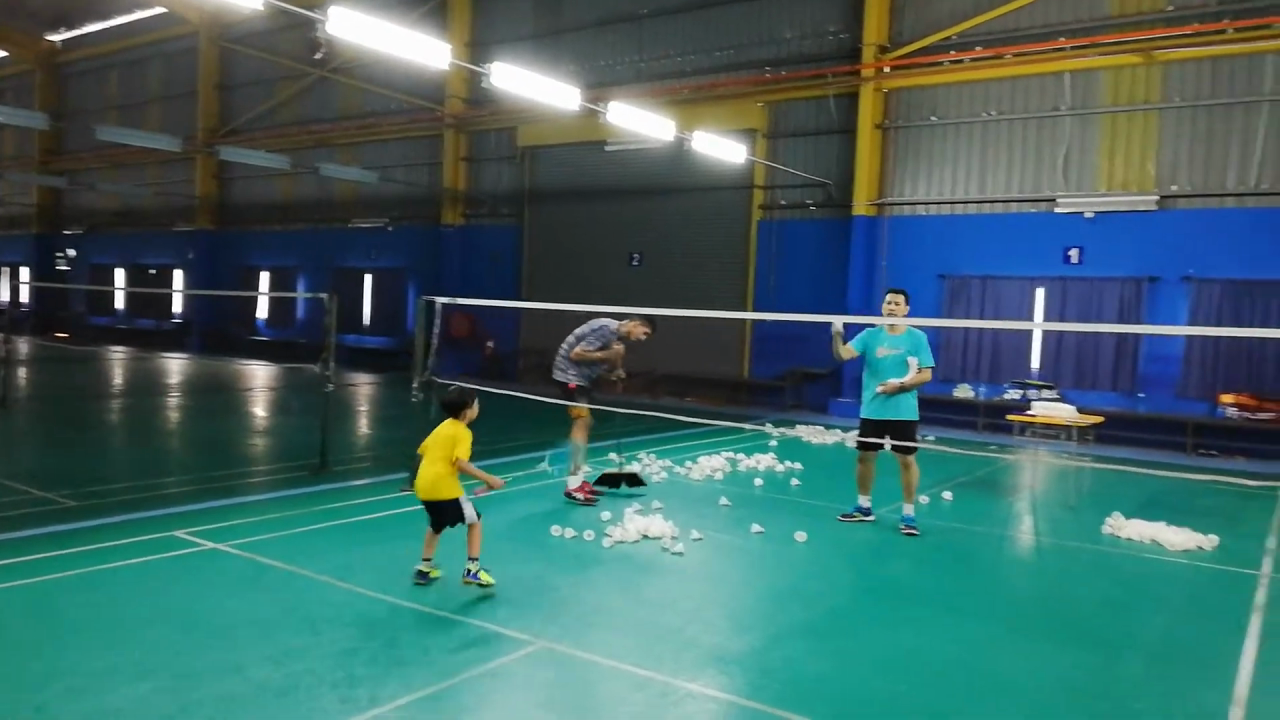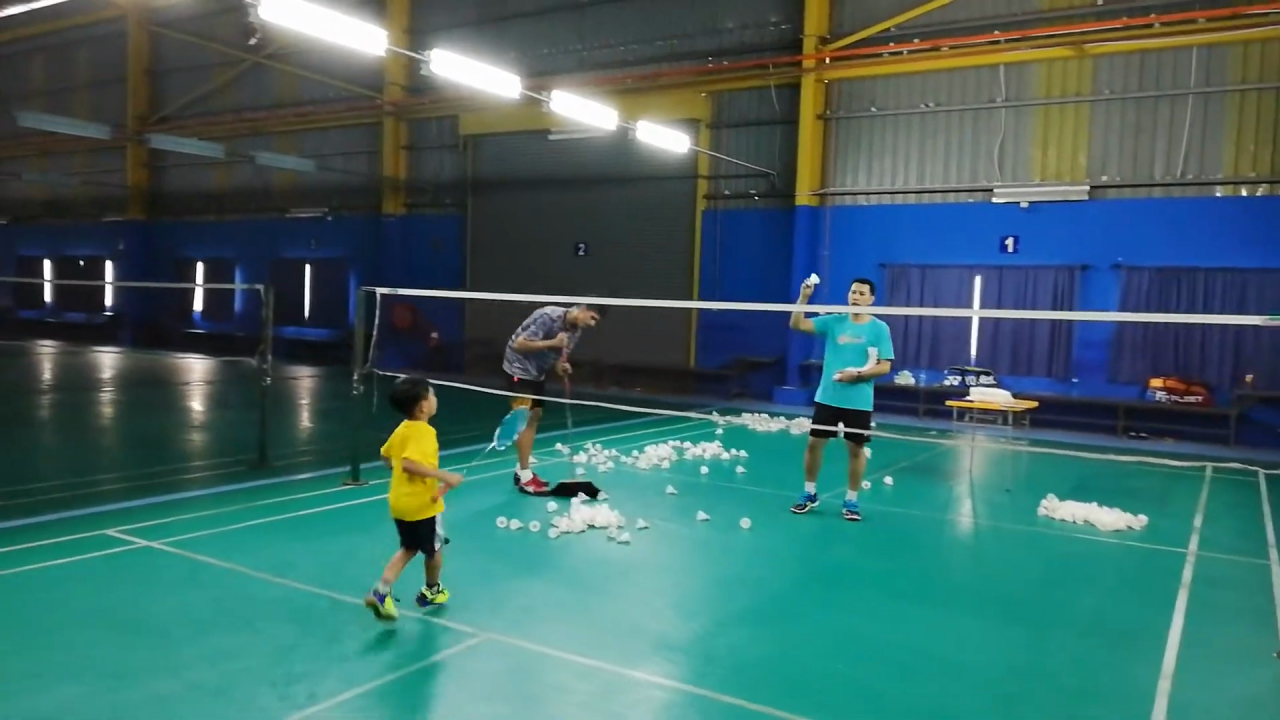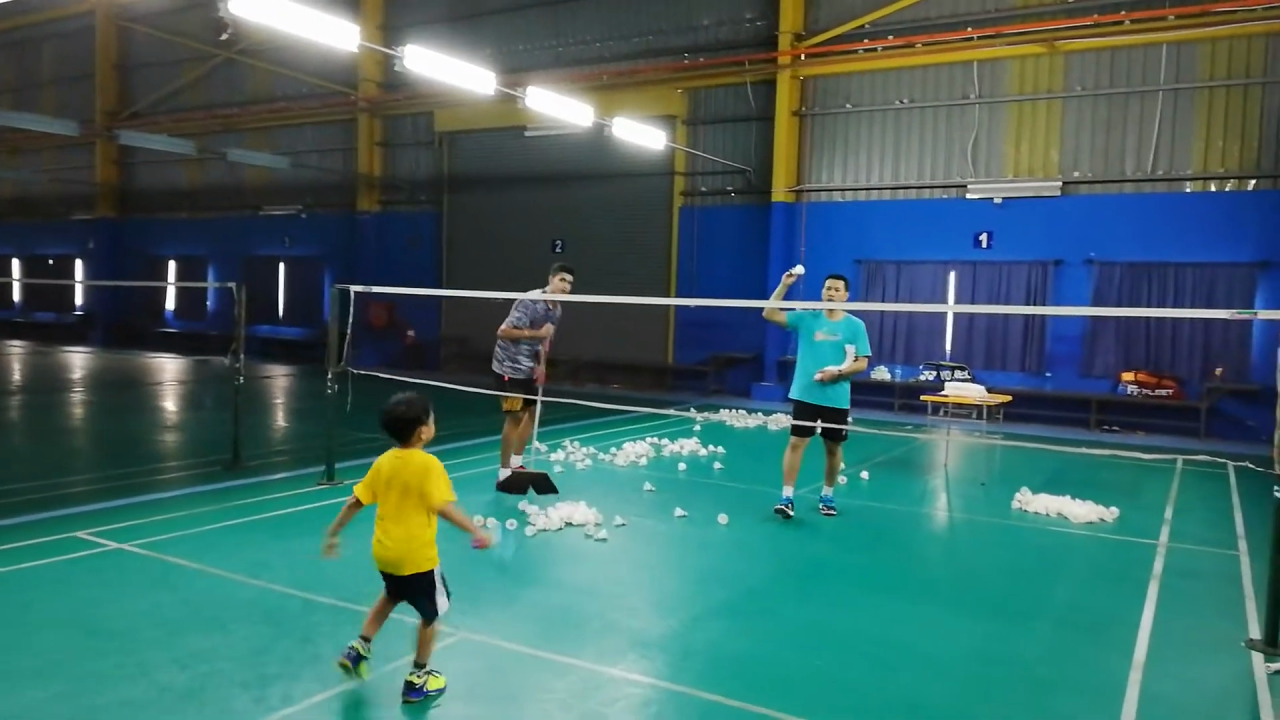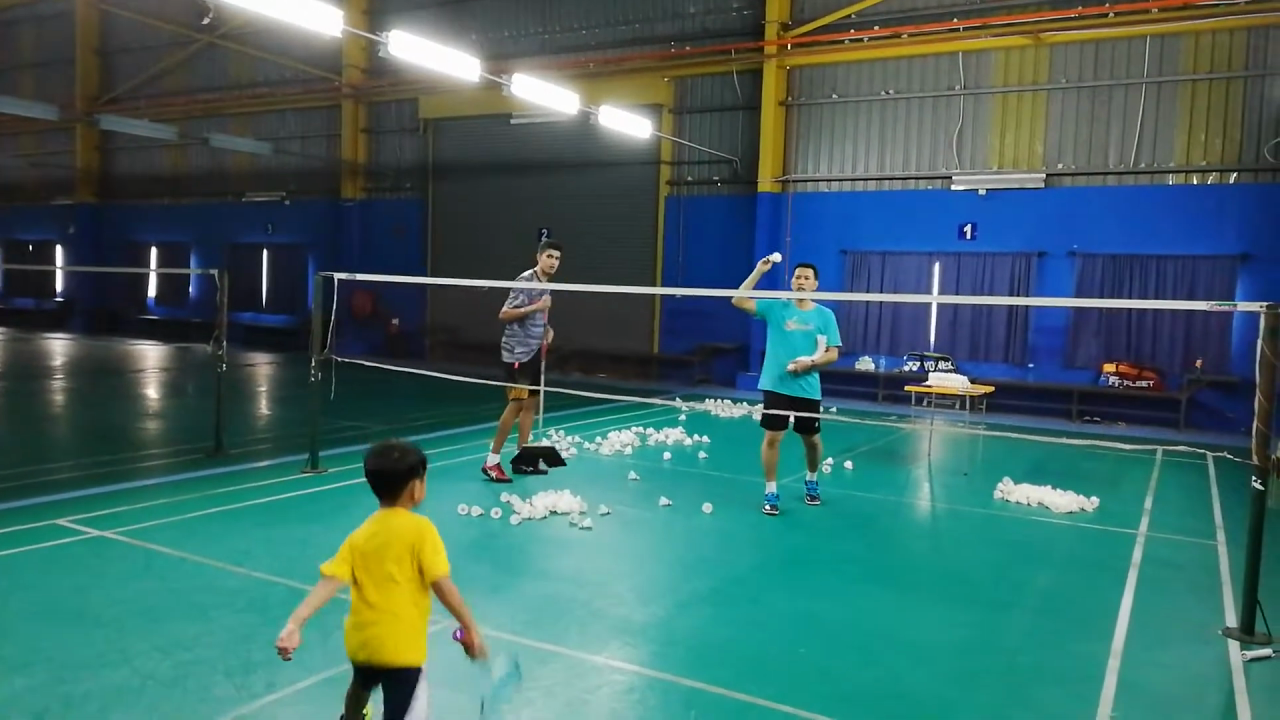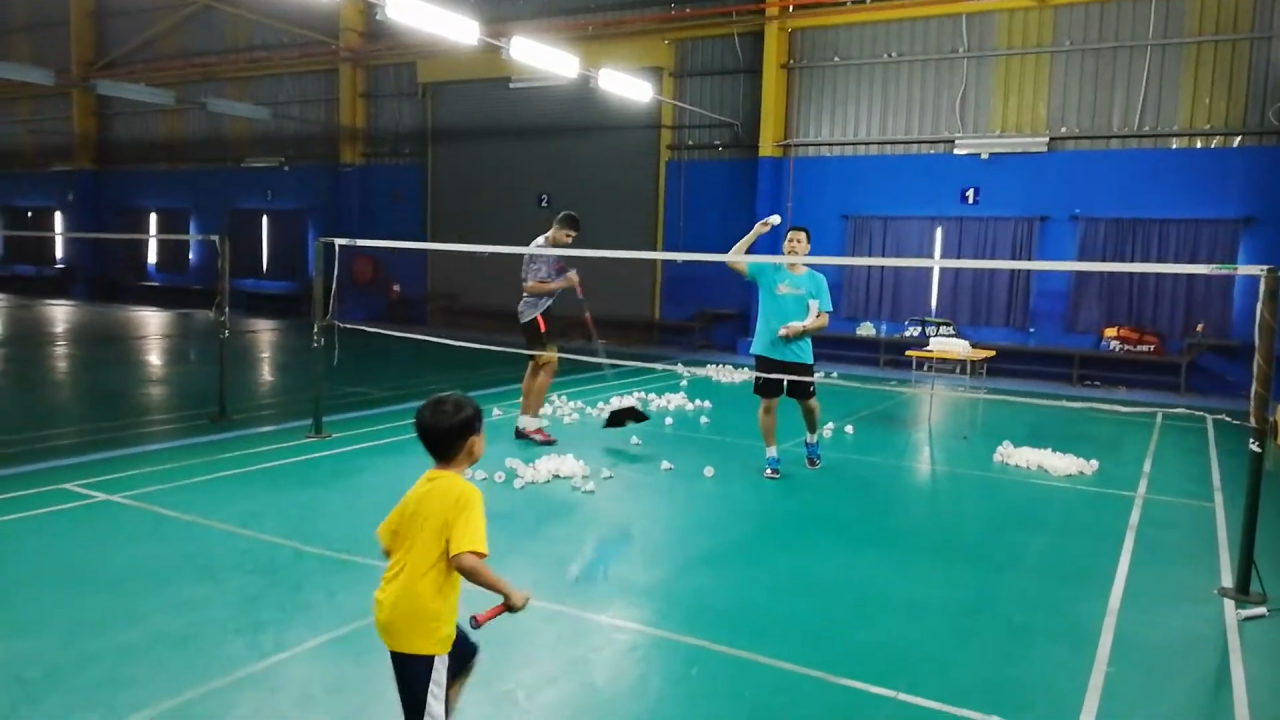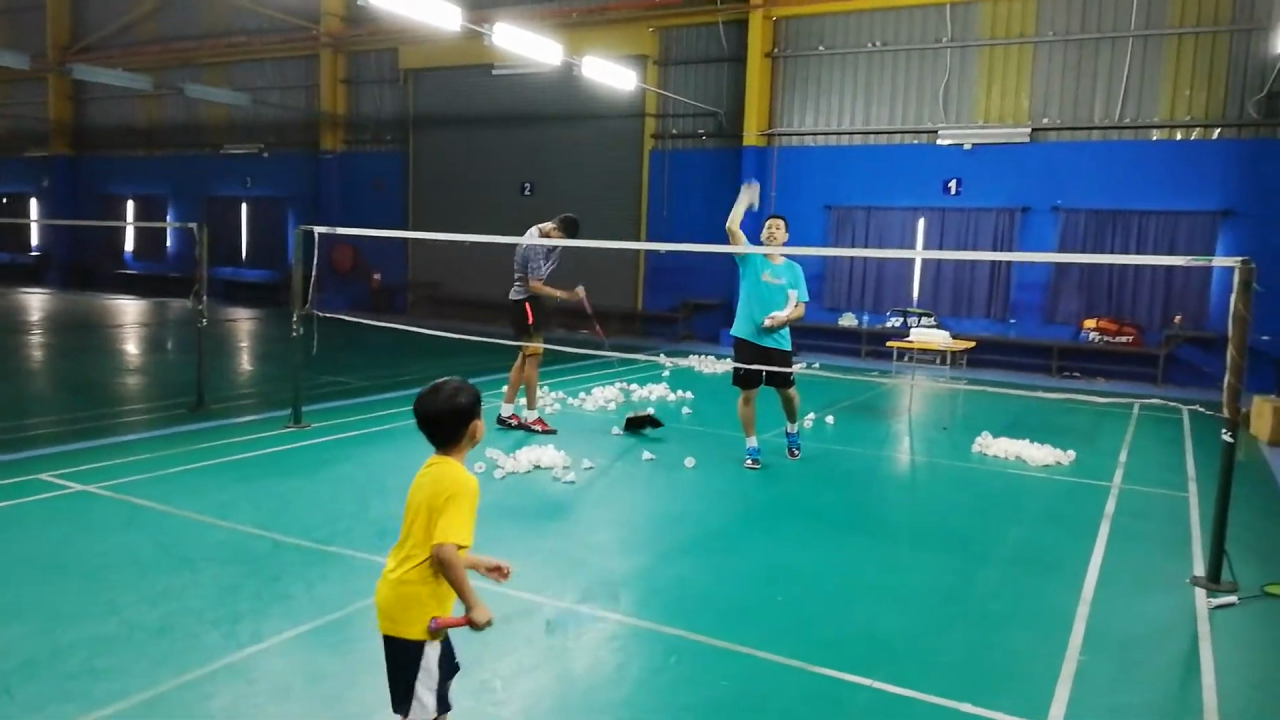
dt=0.4s
person 1, frame 1
left shoulder: (442, 427)
right shoulder: (463, 433)
left elbow: (423, 452)
right elbow: (461, 463)
right wrist: (487, 478)
left hip: (424, 487)
right hip: (445, 489)
left knee: (437, 526)
right knee: (475, 522)
left ankle: (425, 568)
right ankle: (472, 568)
person 1, frame 2
left shoulder: (401, 430)
right shoulder: (425, 432)
left elbow: (385, 455)
right elbow: (409, 463)
right wrist: (445, 477)
left hip: (399, 504)
right hip: (422, 505)
left knee: (408, 549)
right knee: (434, 549)
left ankle: (380, 593)
right ankle: (430, 592)
person 1, frame 3
left shoulder: (383, 464)
right shoulder: (428, 464)
left elbow: (356, 502)
right elbow: (444, 507)
left wrist: (333, 532)
right wrist: (476, 532)
left hip: (384, 552)
right hip: (416, 556)
left knee: (392, 595)
right knee: (432, 614)
left ankle: (358, 649)
right ankle: (418, 680)
person 1, frame 4
left shoulder: (359, 536)
right shoulder: (421, 528)
left elbow: (327, 583)
right elbow: (441, 582)
left wrist: (294, 625)
right wrist: (471, 629)
left hip: (362, 643)
right hip: (402, 648)
left knee: (362, 684)
person 1, frame 5
left shoulder: (422, 488)
right shoulder: (465, 495)
left elbow: (388, 544)
right elbow: (465, 561)
right wrist: (507, 591)
left hip: (397, 609)
right hip: (419, 623)
left knee: (462, 661)
person 1, frame 6
left shoulder: (431, 471)
right shoulder: (460, 482)
right elbow: (444, 552)
left wrist: (478, 563)
right wrist: (473, 605)
left hip: (405, 601)
right hip: (414, 611)
left knee: (440, 678)
person 2, frame 1
left shoulder: (917, 338)
right shoulder: (870, 335)
left elbow: (926, 375)
right elbow: (842, 354)
left wrist: (899, 385)
right wrist: (837, 337)
left hip: (904, 412)
right hip: (872, 410)
left knee: (906, 460)
right knee: (864, 456)
left ankle: (908, 514)
right ankle: (864, 507)
person 2, frame 2
left shoulder: (879, 328)
right shoulder: (833, 322)
left elbow: (885, 366)
right elbow: (796, 324)
left wrist: (857, 374)
right wrist: (804, 297)
left hip: (859, 401)
right hip: (827, 397)
left knee: (856, 449)
right knee: (814, 443)
left ankle: (851, 500)
right ankle: (809, 494)
person 2, frame 3
left shoulder: (855, 325)
right shoulder: (806, 319)
left elbow: (862, 363)
right elbow: (769, 314)
left wrist: (837, 372)
right wrist: (784, 285)
left hip: (837, 398)
right hip: (804, 394)
left knee: (833, 447)
right knee: (796, 443)
left ankle: (827, 495)
right ankle: (787, 498)
person 2, frame 4
left shoulder: (825, 315)
right shoulder: (775, 307)
left elbow: (833, 354)
right elbow: (739, 300)
left wrist: (810, 363)
right wrist: (758, 271)
left hip: (808, 388)
right hip: (775, 385)
left knee: (811, 439)
right knee: (772, 437)
left ankle: (811, 480)
right ankle: (771, 493)
person 2, frame 5
left shoulder: (816, 280)
right shoulder: (767, 271)
left elbow: (823, 320)
right elbow: (732, 260)
left wrist: (802, 328)
right wrist: (756, 232)
left hip: (800, 353)
right hip: (767, 350)
left knee: (808, 402)
right knee: (768, 404)
left ankle: (812, 441)
right ankle: (771, 456)
person 2, frame 6
left shoulder: (794, 270)
right shoulder: (750, 258)
left elbow: (800, 309)
right elbow: (731, 229)
left wrist: (784, 318)
right wrist: (744, 199)
left hip: (779, 341)
right hip: (747, 338)
left knee: (787, 393)
right knee: (747, 394)
left ankle: (792, 431)
right ankle: (751, 446)
person 3, frame 1
left shoulder: (619, 338)
right shoulder: (606, 329)
right elbow: (576, 354)
left wrist: (613, 373)
right wrist: (608, 354)
left hip: (583, 378)
right hip: (569, 374)
left knee: (585, 425)
right knee: (581, 423)
left ankle: (578, 480)
right ankle: (573, 485)
person 3, frame 2
left shoulder: (575, 331)
right shoulder: (549, 318)
left elbow: (559, 356)
right elbow: (519, 344)
left wrist: (563, 367)
right wrist: (553, 342)
left hip: (537, 372)
right hip: (519, 367)
left knee: (535, 416)
right knee: (525, 418)
left ankle: (523, 472)
right ankle: (525, 477)
person 3, frame 3
left shoulder: (556, 310)
right shoulder: (529, 302)
right elbow: (503, 332)
left wrist: (541, 364)
right wrist: (536, 333)
left hip: (528, 367)
right hip: (509, 366)
left knee: (533, 411)
right knee: (514, 417)
left ankle: (516, 462)
right ankle: (504, 476)
person 3, frame 4
left shoulder: (546, 285)
right shoulder: (525, 281)
right elbow: (505, 315)
left wrist: (547, 329)
right wrist: (536, 307)
left hip: (534, 352)
right hip: (518, 351)
left knee: (531, 403)
right knee: (517, 404)
left ankle: (522, 459)
right ankle: (492, 461)
person 3, frame 5
left shoulder: (549, 248)
right shoulder: (540, 250)
right elbow: (532, 287)
left wrist: (564, 277)
right wrist: (564, 283)
left hip: (537, 313)
right hip: (535, 313)
left knee: (535, 367)
right knee: (548, 366)
left ankle: (524, 424)
right ankle: (533, 425)
person 3, frame 6
left shoulder: (541, 235)
right shoulder: (535, 245)
right elbow: (534, 286)
right wrist: (566, 295)
left hip: (529, 301)
right hip: (525, 300)
left knee: (525, 357)
right knee: (534, 357)
left ankle: (507, 412)
right ankle: (531, 417)
